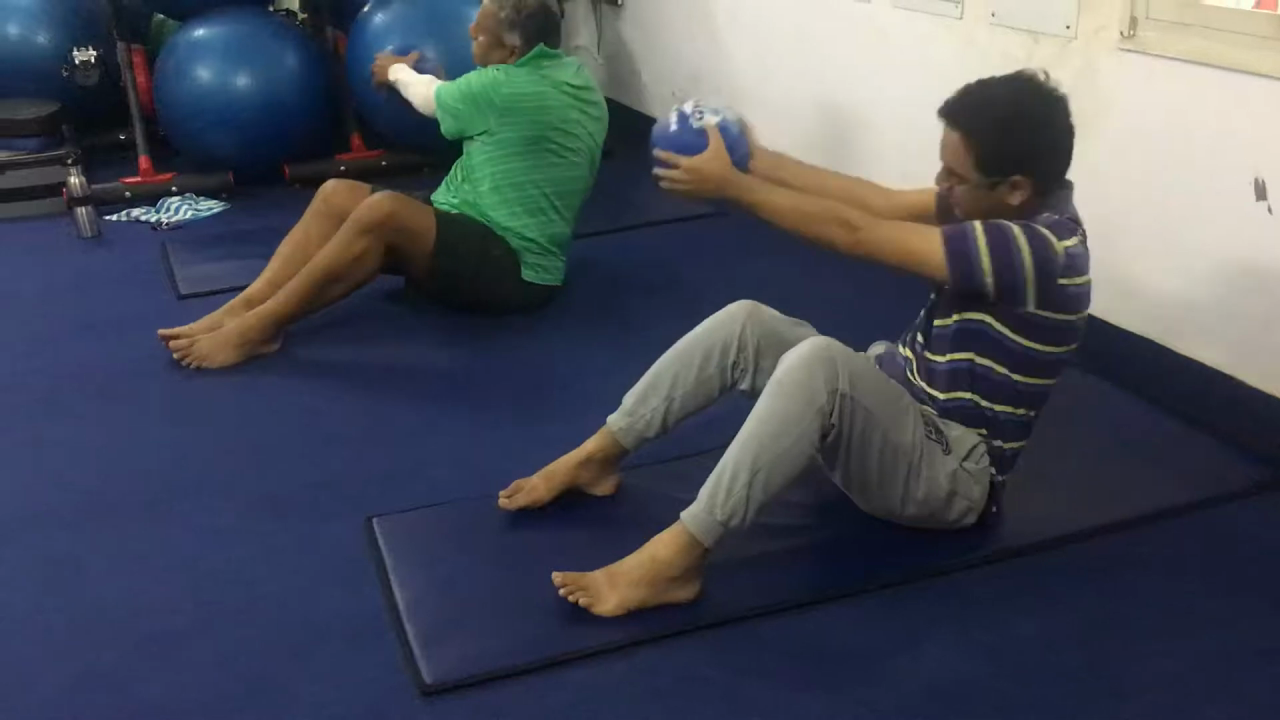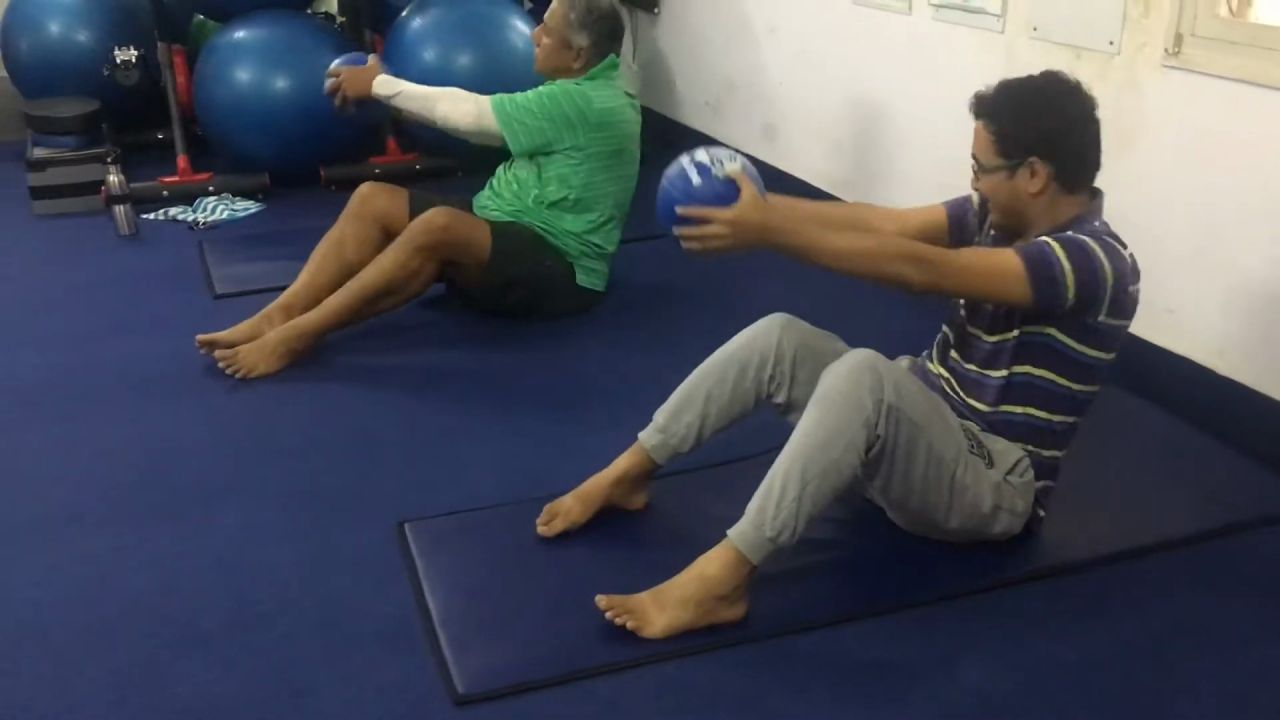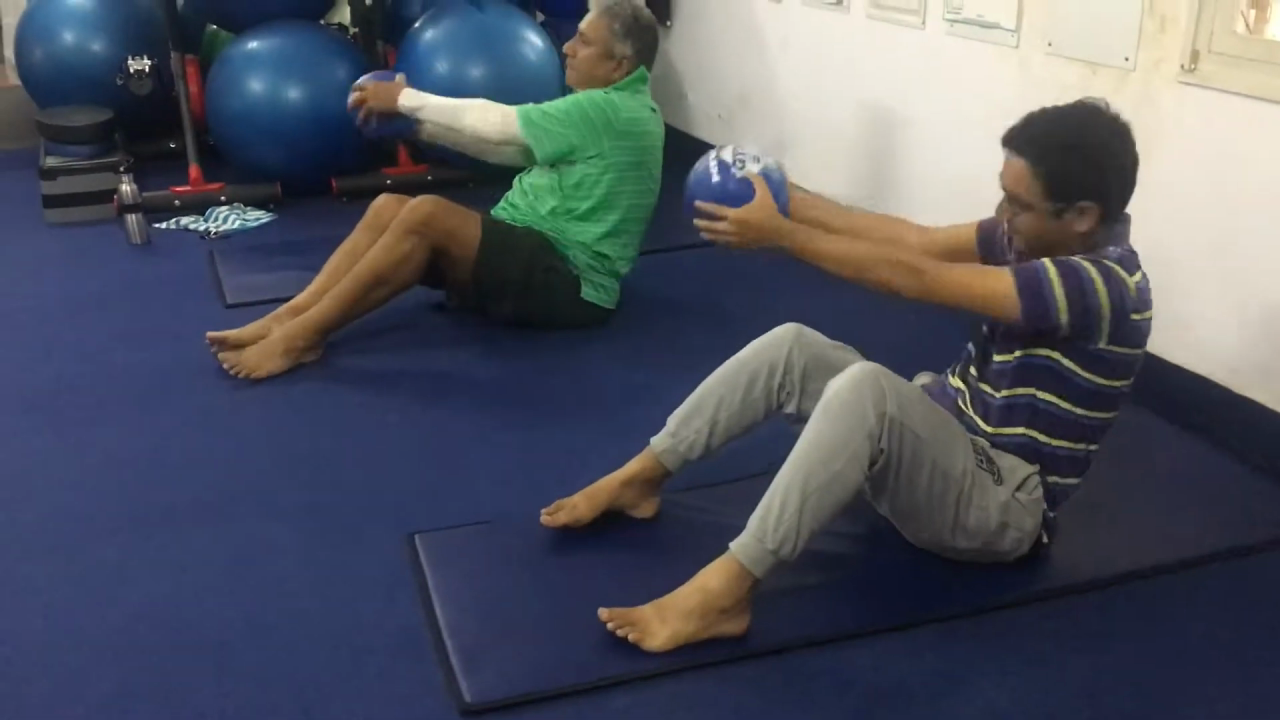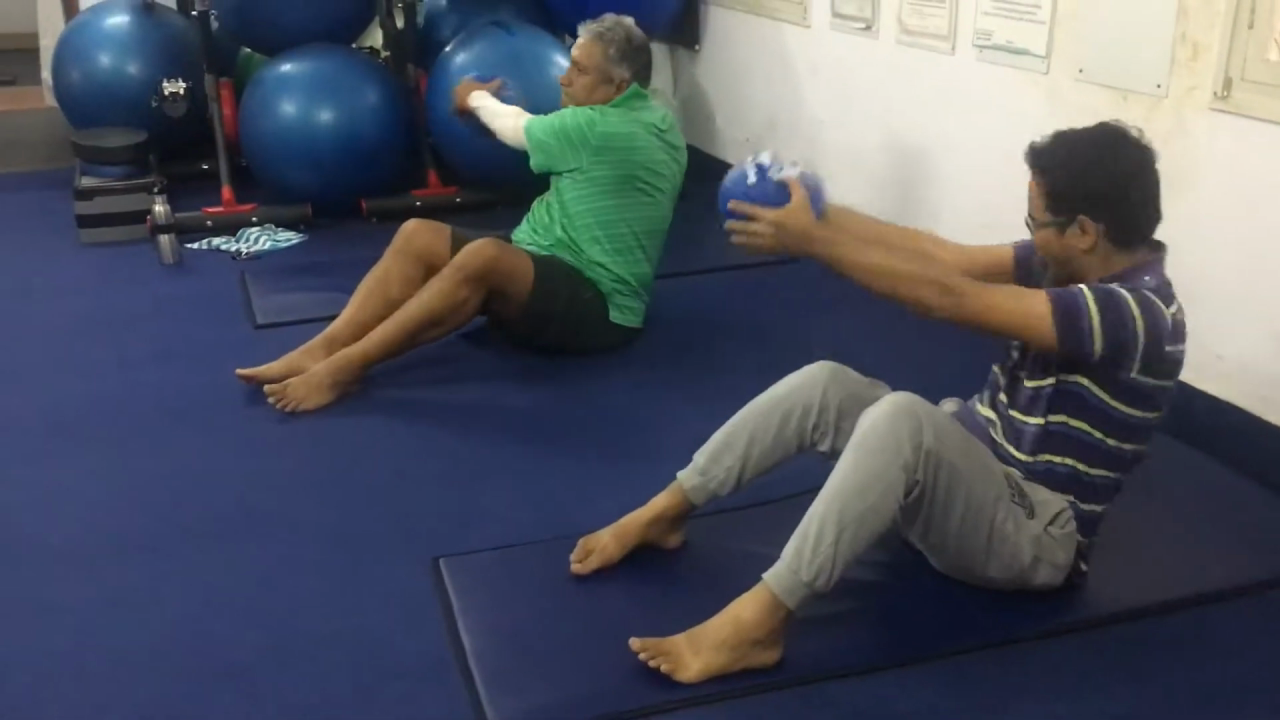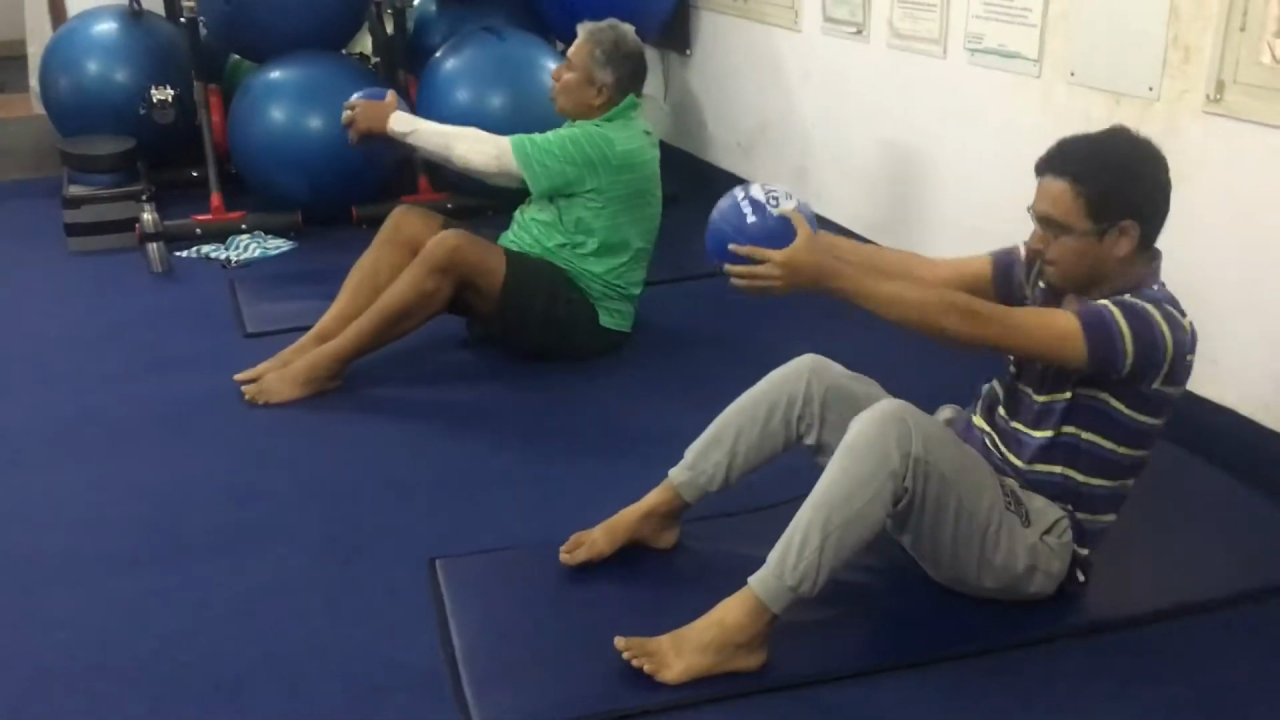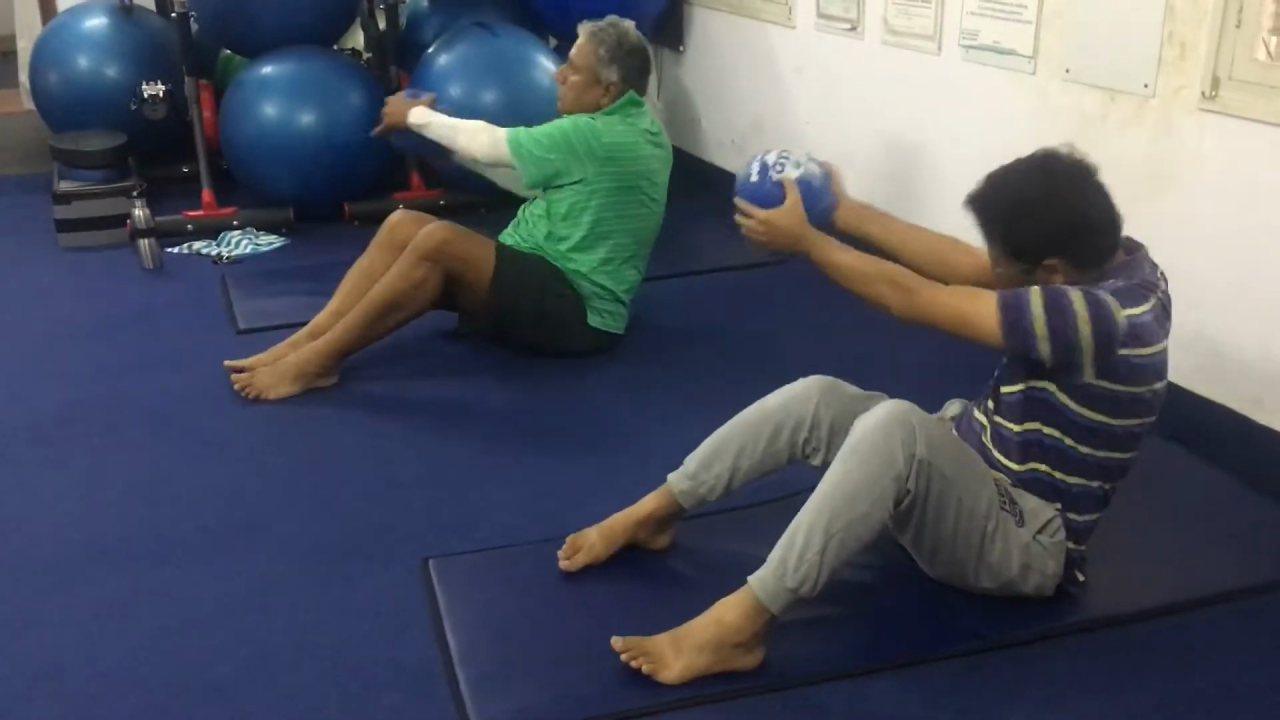
dt=0.7s
person 1, frame 1
left shoulder: (1035, 251)
right shoulder: (1005, 206)
left elbow: (853, 233)
right elbow: (880, 202)
left wrist: (728, 183)
right wrist: (756, 162)
left hip: (947, 470)
right hip: (893, 404)
left knee: (818, 362)
right knee: (745, 324)
left ankle: (677, 559)
right ankle: (595, 458)
person 1, frame 2
left shoulder: (1097, 264)
right shoulder: (998, 214)
left elbow: (925, 269)
right elbow: (885, 226)
left wrist: (771, 234)
right wrist: (761, 208)
left hip: (988, 482)
right hip: (920, 423)
left knee: (862, 374)
right knee: (778, 337)
left ankle: (723, 578)
right ankle: (625, 475)
person 1, frame 3
left shoulder: (1101, 286)
right shoulder: (1036, 236)
left elbow: (912, 277)
right elbow: (915, 240)
left wrist: (777, 233)
right wrist: (785, 204)
left hip: (1000, 503)
right hip: (941, 435)
left knee: (866, 387)
right knee: (791, 347)
left ankle: (724, 592)
right ankle: (637, 480)
person 1, frame 4
left shoulder: (1135, 315)
right shoulder: (1076, 262)
left elbow: (947, 297)
right elbow: (950, 257)
left wrist: (810, 237)
right wrist: (823, 217)
left hip: (1030, 534)
right hip: (968, 464)
left knee: (900, 418)
right knee: (824, 384)
left ankle: (756, 622)
right ankle: (661, 514)
person 1, frame 5
left shoulder: (1152, 326)
right shoulder: (1046, 265)
left elbow: (969, 321)
right elbow: (931, 274)
left wrist: (821, 274)
right wrist: (808, 247)
left hip: (1027, 539)
right hip: (959, 472)
left knee: (890, 426)
right knee: (809, 379)
left ankle: (742, 625)
right ankle: (654, 512)
person 1, frame 6
left shoulder: (1087, 317)
right shoulder: (1116, 262)
left elbow: (912, 299)
right elbow: (967, 267)
left wrist: (803, 240)
right wrist: (845, 212)
left hip: (1025, 539)
right hip: (969, 468)
left knee: (895, 424)
right knee: (818, 398)
left ankle: (739, 626)
right ankle: (649, 515)
person 2, frame 1
left shoulder: (503, 88)
right shoulder: (575, 76)
left elbow: (432, 99)
left wrist: (394, 70)
left hip: (512, 268)
right hip: (486, 236)
left knee: (384, 210)
right knee: (337, 195)
left ankle: (258, 329)
right ankle: (240, 309)
person 2, frame 2
left shoulder: (581, 104)
right shoulder: (580, 87)
left elbow: (471, 114)
right elbow: (492, 126)
left wrist: (379, 85)
right wrist: (392, 98)
left hip: (556, 271)
left knee: (438, 227)
right knee: (372, 199)
left ankle: (297, 337)
right ankle: (279, 316)
person 2, frame 3
left shoulder: (606, 111)
right shoulder: (612, 106)
left elbow: (497, 123)
right elbow: (513, 148)
left wrist: (404, 100)
right wrist: (420, 124)
left hip: (567, 282)
right hip: (532, 249)
left knee: (427, 214)
right knee: (387, 209)
left ankle: (302, 336)
right ankle: (289, 317)
person 2, frame 4
left shoulder: (594, 127)
right shoulder: (656, 122)
left elbow: (517, 129)
left wrist: (476, 100)
left hip: (594, 307)
left knee: (483, 258)
right knee: (418, 237)
left ankle: (345, 367)
right ankle: (324, 349)
person 2, frame 5
left shoulder: (602, 146)
right shoulder: (611, 124)
left elbow: (492, 156)
right elbow: (512, 167)
left wrist: (393, 122)
right wrist: (413, 139)
left hip: (580, 314)
right hip: (539, 277)
left knee: (452, 248)
right knee: (407, 224)
left ankle: (325, 365)
right ankle: (314, 345)
person 2, frame 6
left shoulder: (592, 137)
right shoulder: (635, 125)
left elbow: (491, 145)
right elbow: (542, 186)
left wrist: (414, 116)
right wrist: (455, 153)
left hip: (575, 312)
right hip: (547, 275)
left knee: (440, 240)
right knee: (402, 226)
left ankle: (318, 361)
right ankle: (307, 341)
